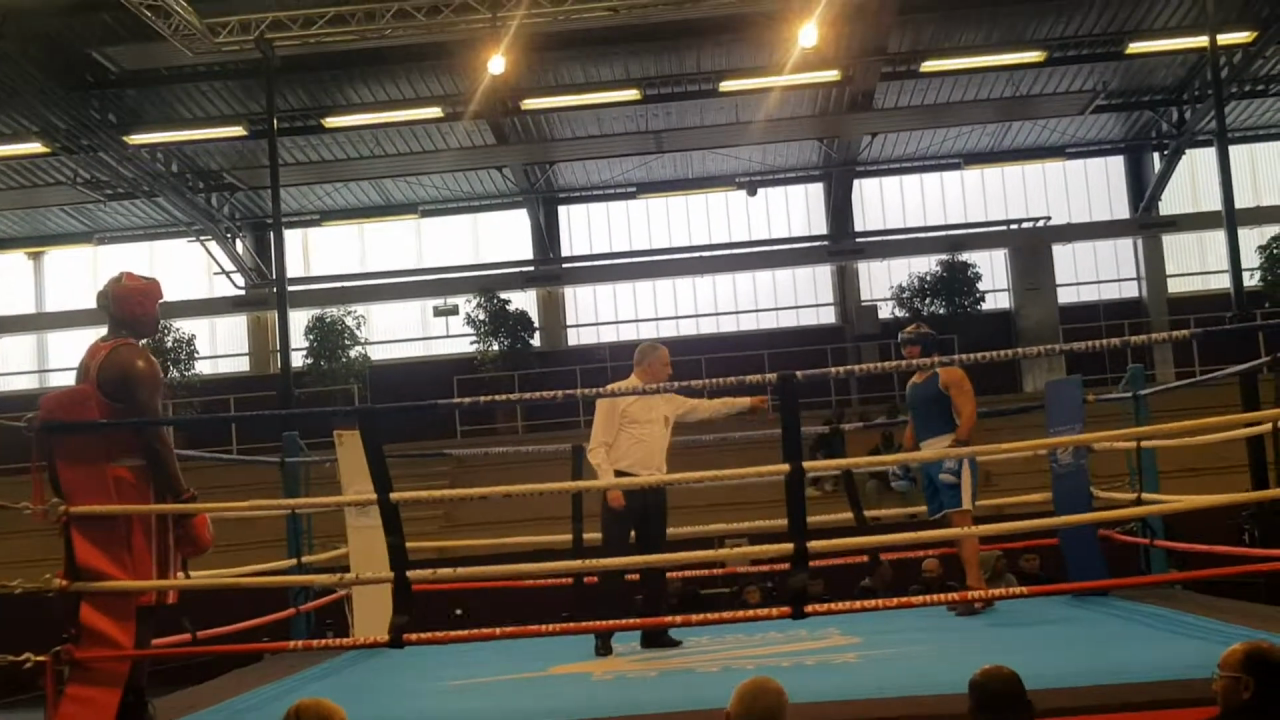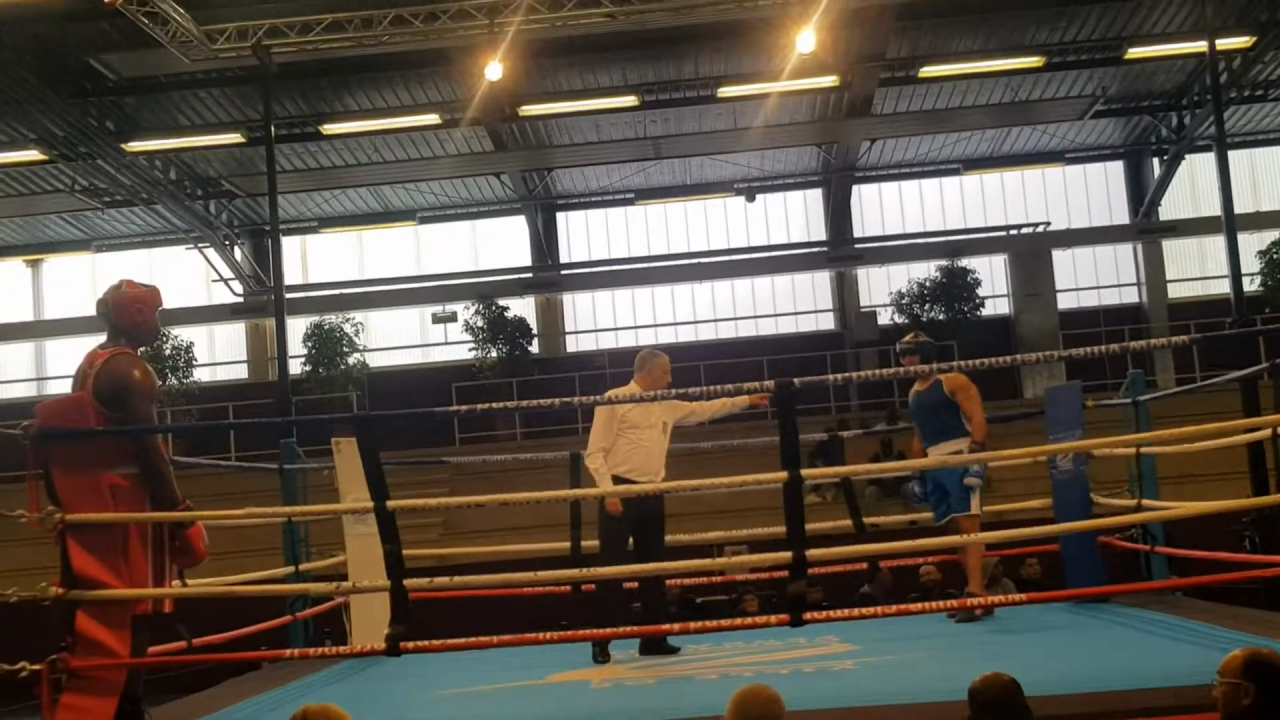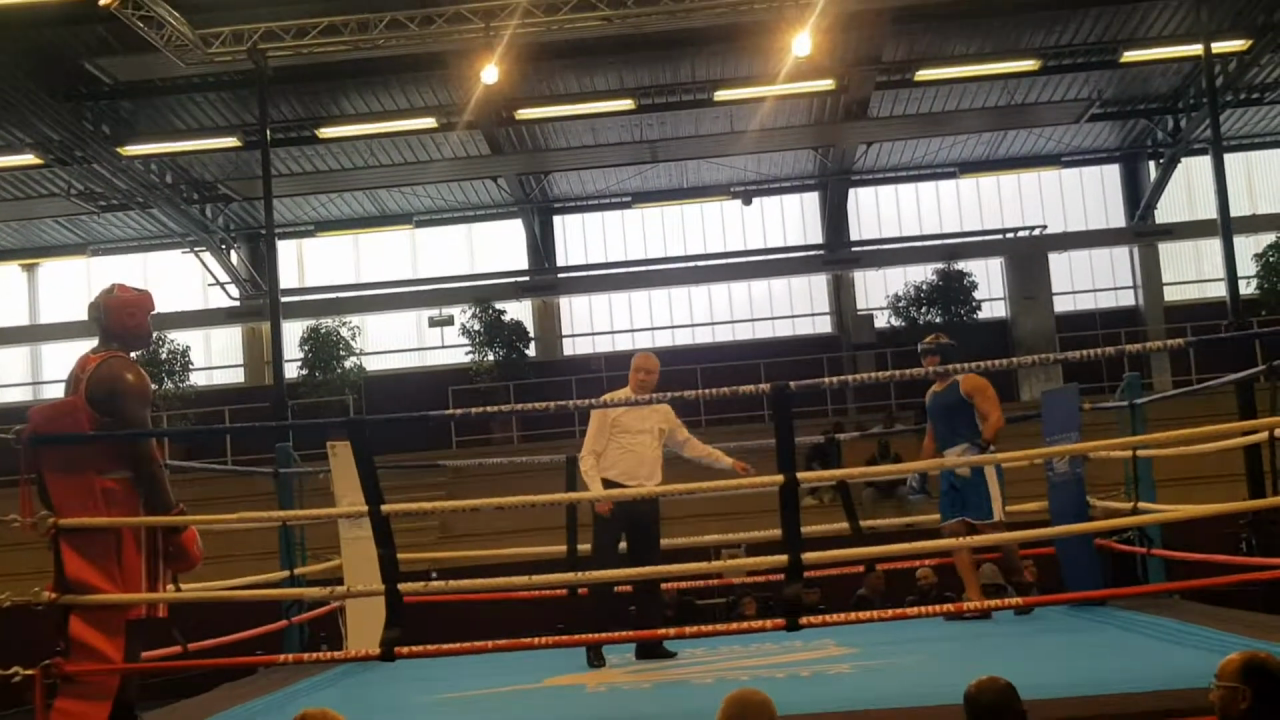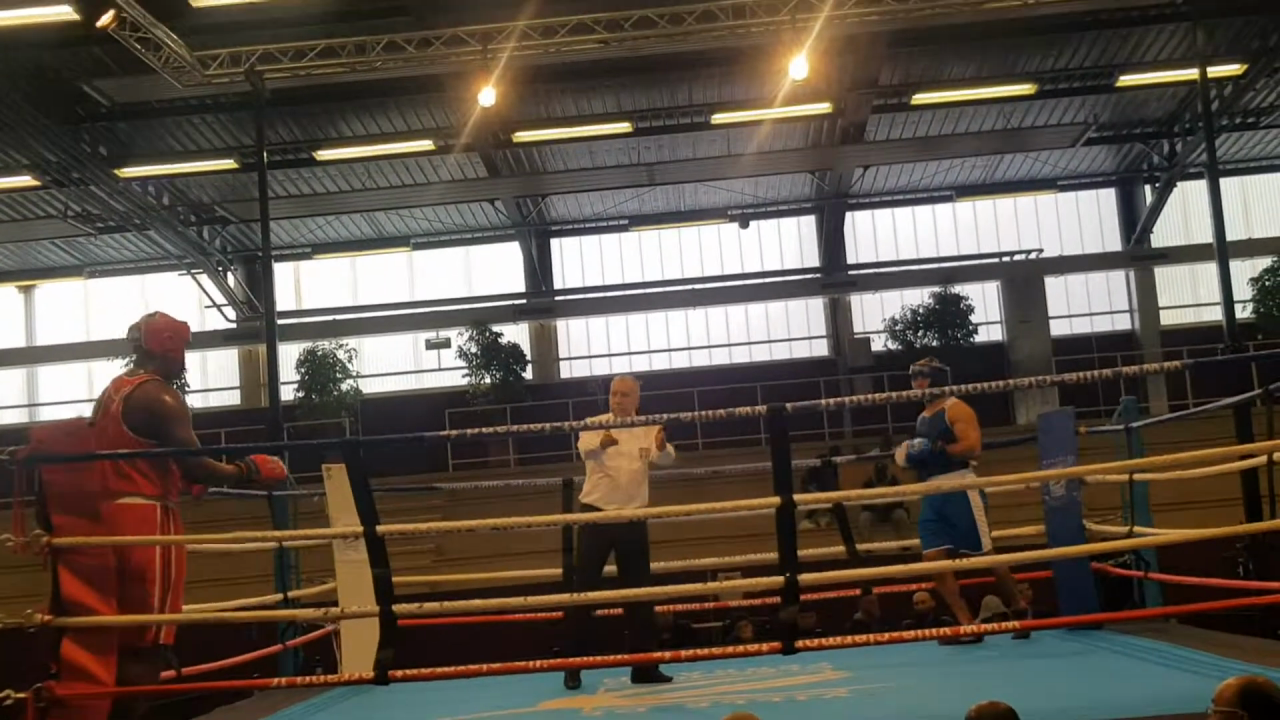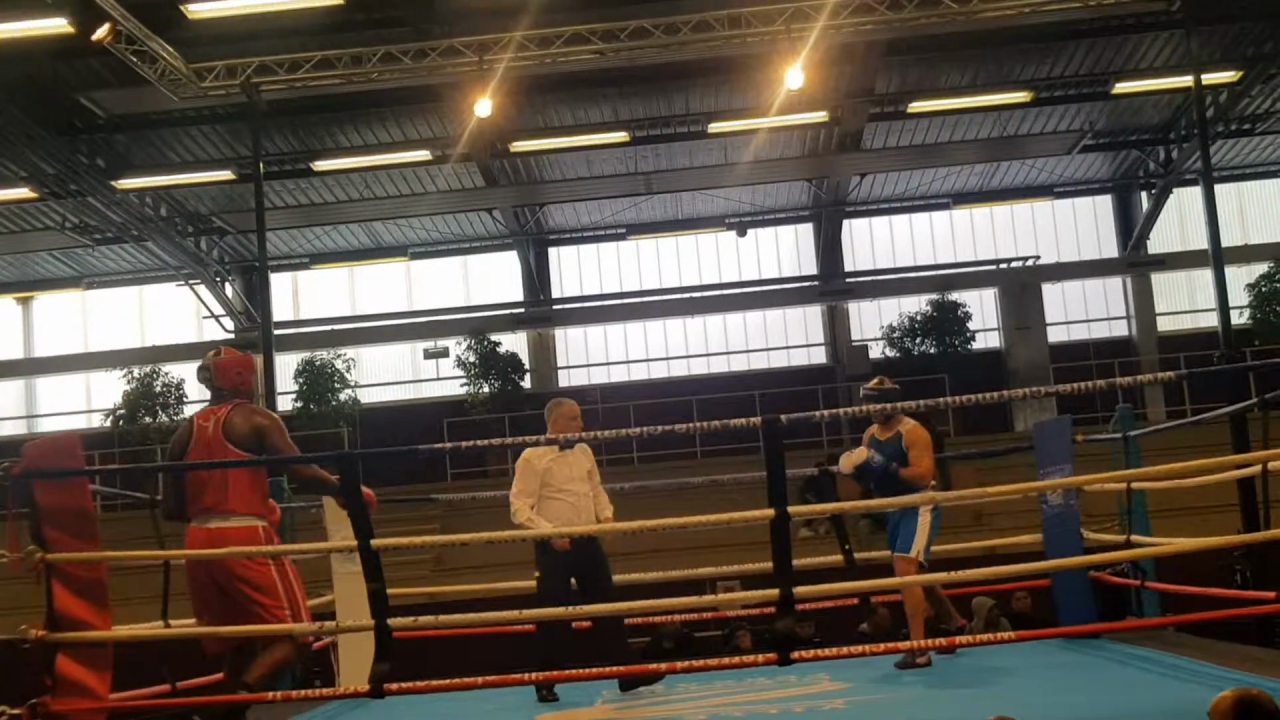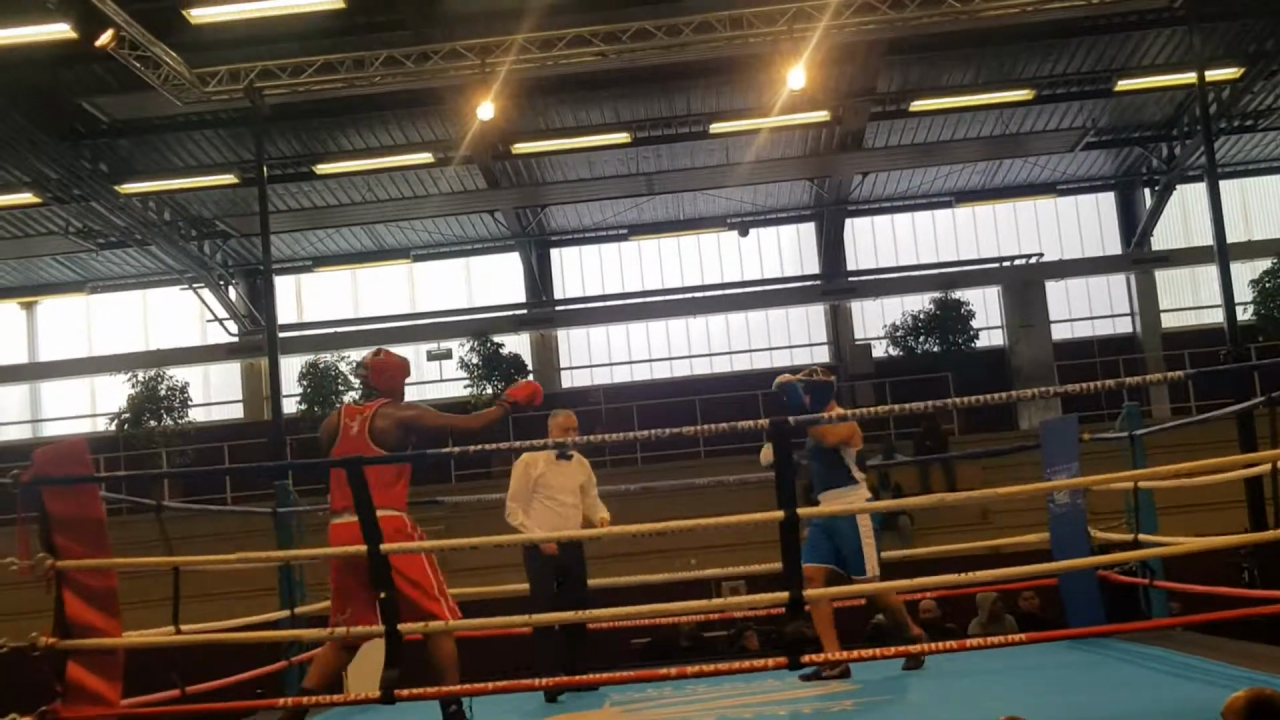
dt=0.5s
person 1, frame 1
left shoulder: (90, 358)
right shoulder: (134, 361)
right elbow: (153, 439)
right wrist: (186, 503)
left hip: (97, 498)
right hip: (131, 495)
left knee: (109, 611)
right knee: (130, 613)
person 1, frame 2
left shoulder: (88, 366)
right shoulder: (130, 370)
right elbow: (148, 451)
right wrist: (182, 517)
left hip: (93, 505)
right hip: (128, 504)
left knee: (105, 619)
right knee: (128, 621)
person 1, frame 3
left shoulder: (81, 369)
right shoulder: (124, 373)
right elbow: (143, 456)
right wrist: (176, 523)
left hip: (88, 507)
right hip: (122, 506)
left knee: (101, 625)
right knee: (124, 624)
person 1, frame 4
left shoulder: (110, 393)
right shoulder: (161, 396)
right elbow: (196, 466)
left wrist: (177, 473)
right wrist: (249, 471)
left hip: (105, 518)
right hip: (146, 519)
left knee: (142, 638)
right knee: (148, 641)
person 1, frame 5
left shoulder: (185, 432)
right shoulder: (257, 419)
left elbow: (173, 507)
right elbow: (301, 473)
left hip: (200, 542)
right hip: (246, 539)
left knee: (242, 648)
right knee: (295, 638)
person 1, frame 6
left shoulder: (333, 420)
right shoulder: (400, 415)
right elbow: (468, 424)
right wrist: (508, 405)
left hip: (341, 533)
right hip: (388, 528)
left knee: (343, 635)
right knee: (437, 623)
person 2, frame 1
left shoulder: (667, 400)
right shoulder: (615, 395)
left elbow: (704, 408)
right elbow: (597, 447)
left wrist: (747, 402)
right wrist: (611, 486)
left hip: (654, 488)
right hip: (623, 486)
right knee: (614, 560)
left ankle: (654, 631)
right ankle: (604, 636)
person 2, frame 2
left shoulder: (666, 406)
right shoulder: (613, 401)
left elbow: (704, 409)
right elbow: (595, 453)
left wrist: (746, 401)
right wrist: (608, 491)
left hip: (652, 494)
right hip: (620, 491)
left knee: (653, 566)
right knee: (612, 567)
left ankle: (653, 638)
right ankle: (602, 642)
person 2, frame 3
left shoulder: (663, 411)
right shoulder: (609, 404)
left elbow: (690, 445)
right elbow: (588, 454)
left wrist: (728, 462)
right wrist: (597, 493)
left hip: (646, 499)
left knee: (648, 570)
right knee: (604, 570)
left ankle: (649, 642)
right ankle: (595, 645)
person 2, frame 4
left shoulder: (649, 430)
right shoulder: (595, 426)
left elbow: (665, 458)
right elbow: (587, 450)
left wrist: (663, 446)
right wrist: (602, 443)
left hip: (632, 521)
right hip: (596, 517)
right knee: (583, 591)
left ankle: (645, 666)
right ankle: (573, 665)
person 2, frame 5
left shoulder: (584, 451)
right shoulder: (531, 458)
left elbow: (596, 490)
right elbow: (519, 509)
left wrist: (606, 516)
right wrist: (549, 532)
left hip: (587, 542)
right hip: (555, 546)
left knee: (606, 606)
left ankle: (628, 673)
right ankle: (545, 682)
person 2, frame 6
left shoulder: (582, 464)
right shoulder: (529, 462)
left elbow: (592, 501)
right elbow: (514, 509)
left wrist: (602, 517)
right wrist: (541, 538)
left hip: (572, 547)
right hip: (540, 550)
left knee: (576, 610)
right knee: (547, 614)
left ankle: (572, 673)
right ankle: (551, 679)
person 3, frame 1
left shoulder: (950, 374)
right shoulder: (912, 384)
left elbow: (968, 414)
left wrist: (956, 452)
left hip: (951, 454)
right hip: (927, 459)
left knee: (961, 519)
right knee: (951, 523)
left ankle: (975, 588)
right ankle: (978, 587)
person 3, frame 2
left shoulder: (953, 380)
right shoulder: (914, 392)
left elbow: (978, 417)
left wrist: (975, 455)
right wrist: (918, 474)
left hip: (960, 459)
right hip: (935, 465)
left knee: (968, 524)
right knee: (956, 529)
left ankle: (975, 596)
right ankle: (979, 597)
person 3, frame 3
left shoulder: (971, 383)
right shoulder: (931, 394)
left elbow: (996, 419)
right elbow: (931, 437)
left wrist: (977, 449)
left hip: (978, 463)
right hip: (952, 468)
left knee: (990, 528)
right knee: (953, 532)
left ankle: (1023, 586)
right ankle: (975, 600)
person 3, frame 4
left shoulder: (956, 409)
right shoulder: (923, 419)
left elbow: (972, 448)
left wrist: (934, 449)
right wrist: (912, 457)
left hip: (961, 491)
right hip: (933, 494)
left knee: (984, 556)
right knee: (933, 560)
left ankle: (1020, 612)
right ankle: (968, 626)
person 3, frame 5
left shoulder: (913, 432)
right shoulder: (870, 434)
left elbow: (924, 477)
right elbow: (869, 478)
left wrist: (888, 468)
right wrist: (856, 468)
left hip: (918, 508)
right hip: (893, 511)
left knee: (904, 569)
right knee: (917, 575)
left ankle: (918, 648)
right ankle: (954, 624)
person 3, frame 6
left shoulder: (842, 421)
right shoulder: (817, 423)
left elbow: (829, 438)
left wrist: (799, 404)
left hip: (850, 509)
right hip: (824, 513)
left knee: (869, 583)
right knee: (812, 579)
left ankle: (913, 635)
right ankle: (834, 660)
